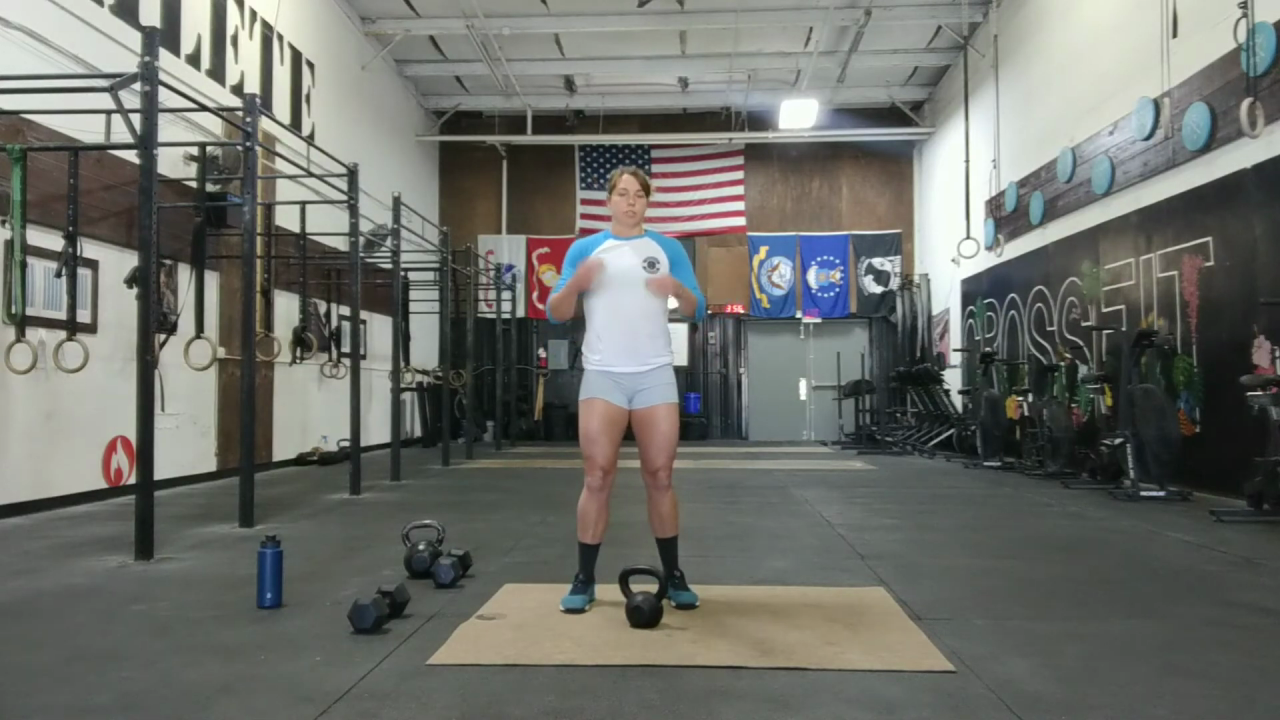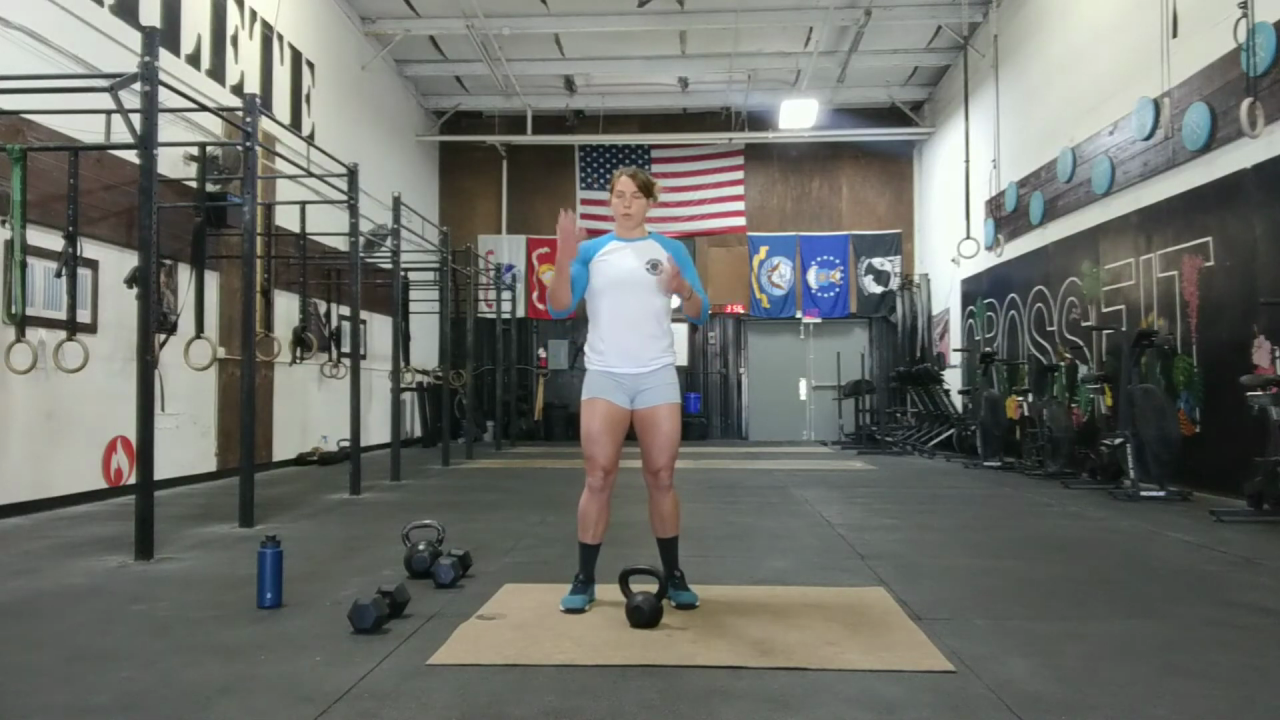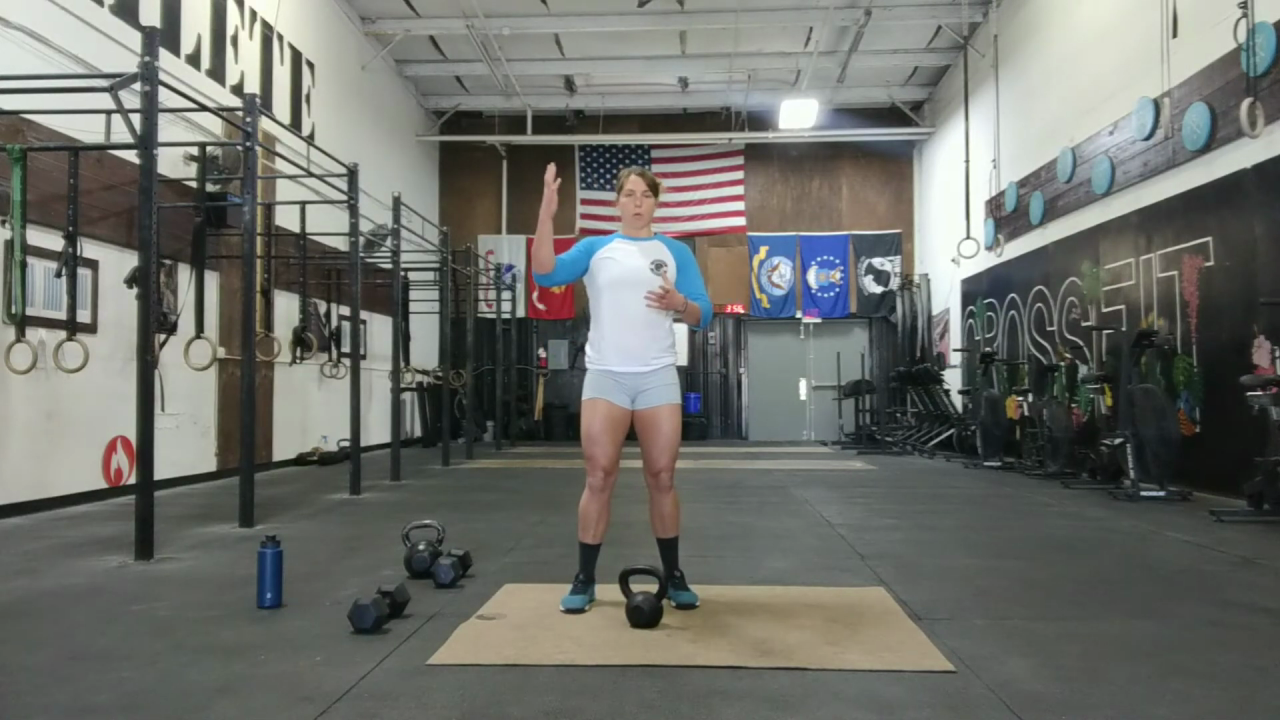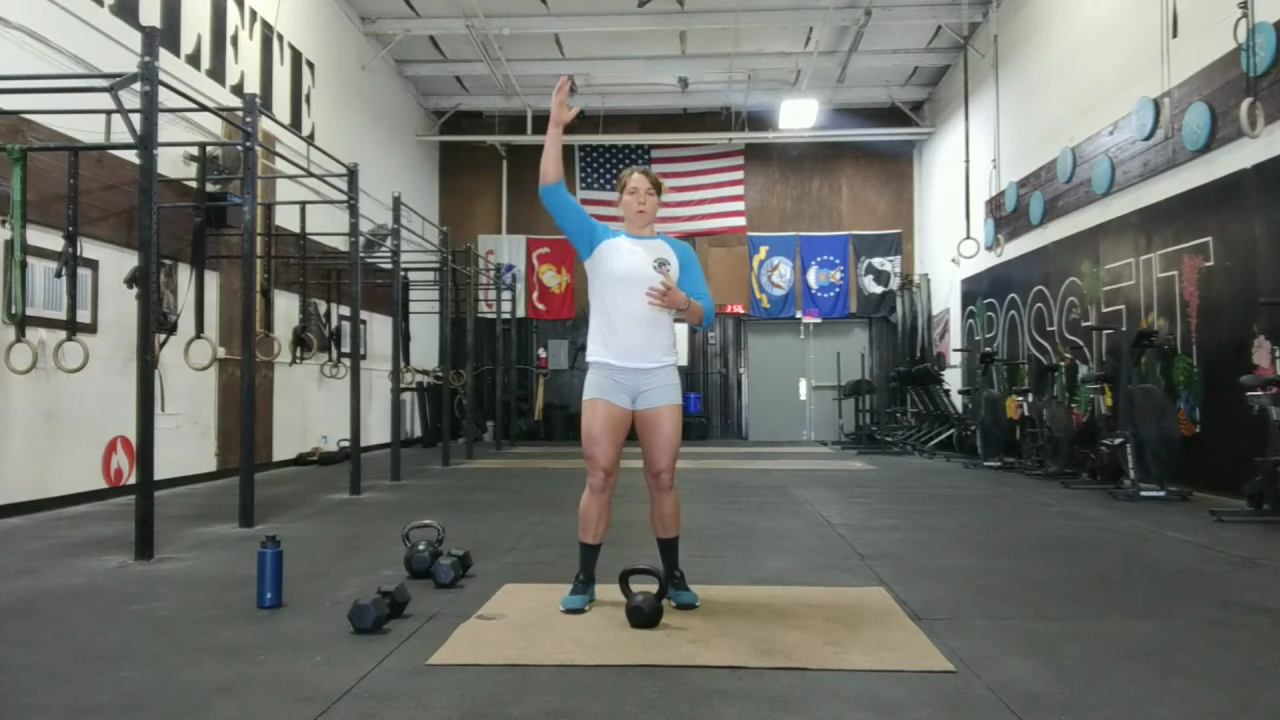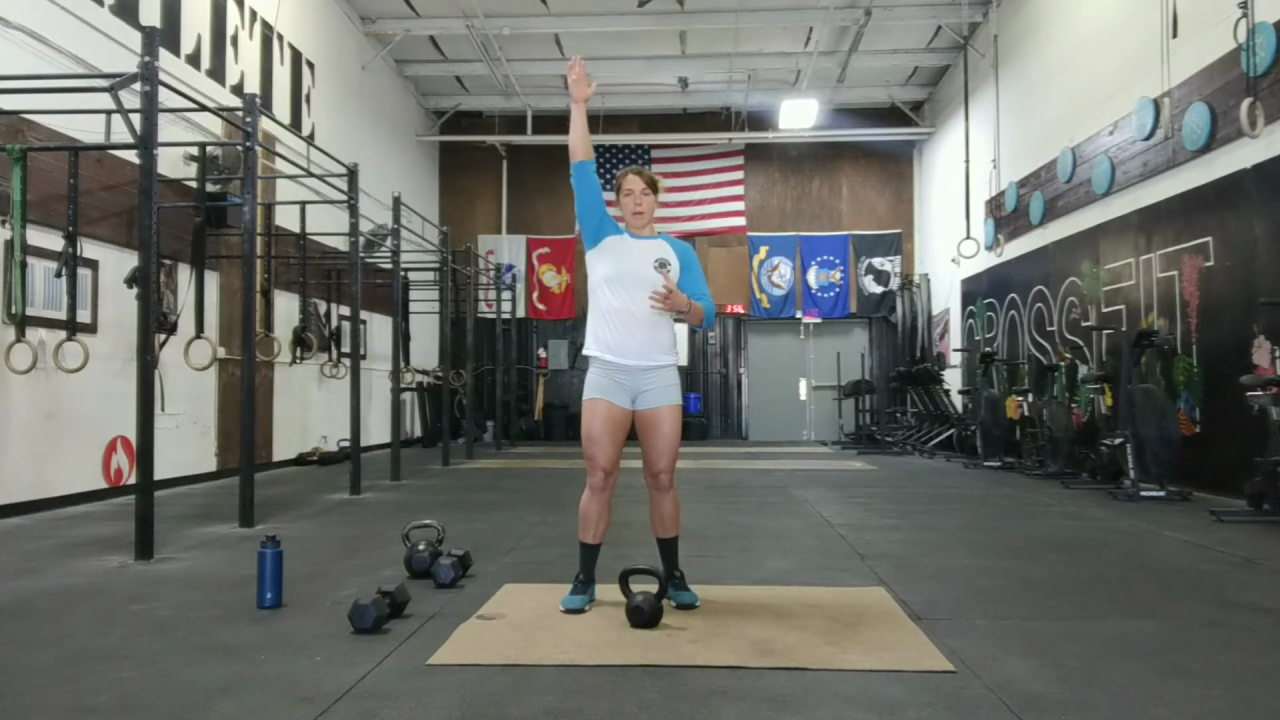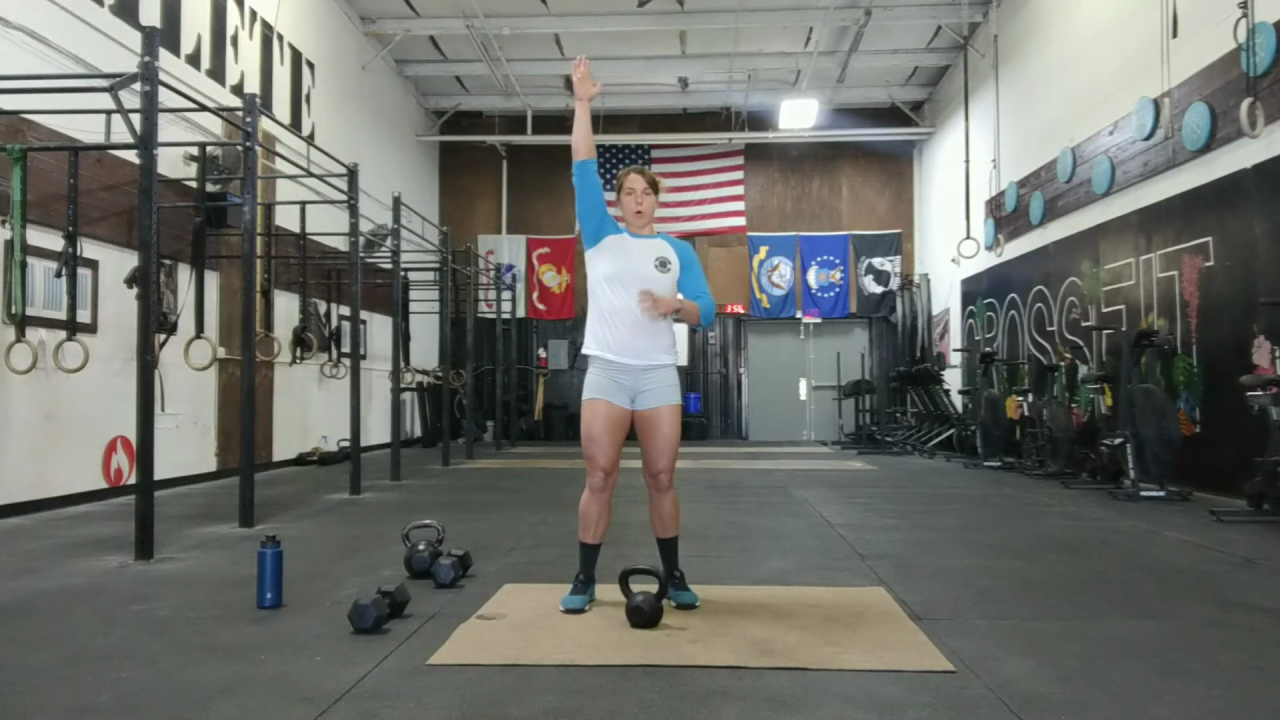
dt=0.5s
person 1, frame 1
left shoulder: (668, 248)
right shoulder: (584, 249)
left elbow: (697, 308)
right elbow: (555, 312)
left wrist: (678, 291)
right wrist: (576, 283)
left hip: (655, 375)
right hip: (602, 376)
left knee: (660, 477)
right knee: (597, 478)
left ankle: (673, 576)
right ankle: (584, 579)
person 1, frame 2
left shoulder: (671, 249)
right shoulder: (590, 250)
left elbow: (700, 313)
right elbow: (559, 307)
left wrist: (684, 292)
right wrist: (562, 256)
left hip: (657, 376)
right hip: (604, 376)
left knee: (661, 477)
right knee: (598, 477)
left ankle: (674, 576)
right ankle: (584, 579)
person 1, frame 3
left shoulder: (676, 252)
right shoulder: (594, 248)
left elbow: (702, 315)
right elbow: (545, 274)
left wrist: (679, 304)
right wrist: (546, 213)
left hip: (658, 376)
right hip: (605, 376)
left knee: (662, 478)
right knee: (598, 477)
left ankle: (673, 576)
right ankle: (584, 579)
person 1, frame 4
left shoulder: (678, 251)
right shoulder: (598, 240)
left elbow: (704, 314)
right elbow: (552, 193)
left wrist: (680, 301)
right wrist: (556, 126)
left hip: (660, 375)
right hip: (606, 373)
left knee: (662, 477)
right knee: (599, 477)
left ankle: (674, 575)
right ankle: (584, 579)
person 1, frame 5
left shoulder: (678, 251)
right shoulder: (600, 236)
left elbow: (705, 315)
right elbow: (581, 170)
left wrist: (681, 304)
right wrist: (578, 104)
left hip: (659, 375)
right hip: (606, 373)
left knee: (661, 478)
right knee: (598, 477)
left ankle: (673, 575)
right ankle: (584, 579)
person 1, frame 6
left shoulder: (678, 250)
right shoulder: (600, 235)
left elbow: (705, 311)
right elbow: (584, 169)
left wrist: (676, 304)
right wrist: (582, 104)
left hip: (658, 374)
right hip: (606, 371)
left knee: (662, 478)
right knee: (598, 477)
left ankle: (673, 575)
right ankle: (584, 579)
